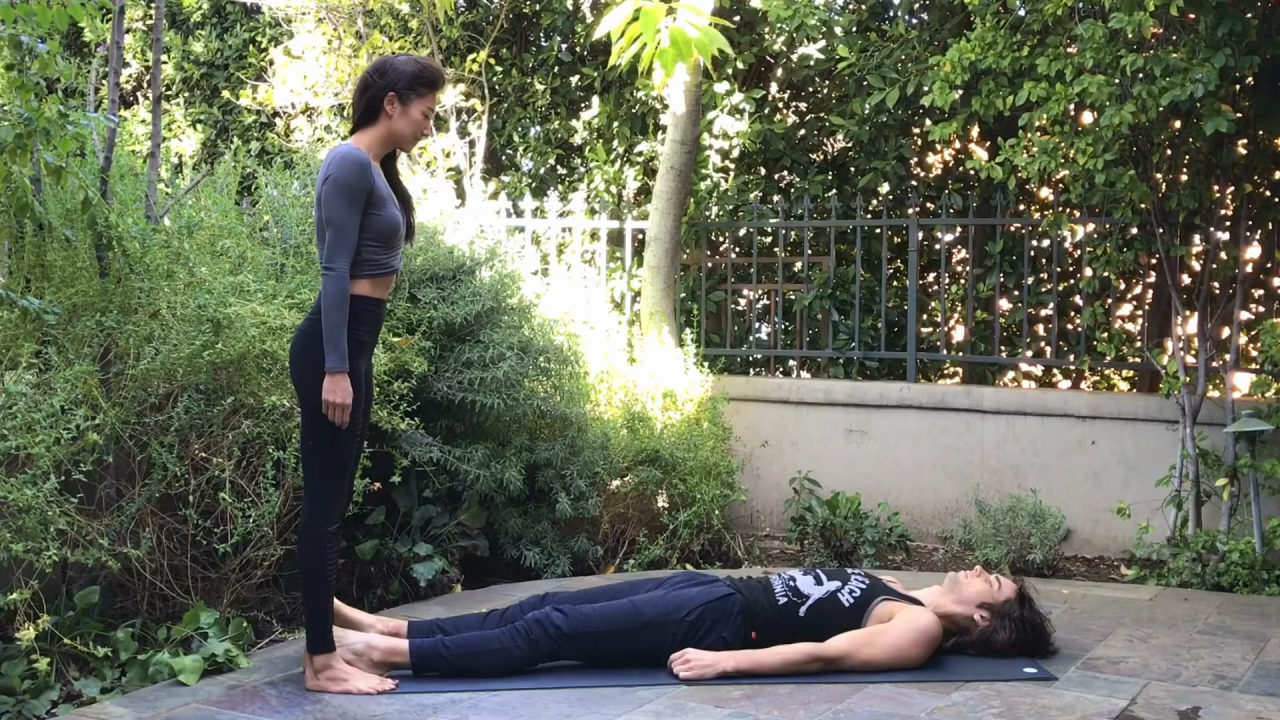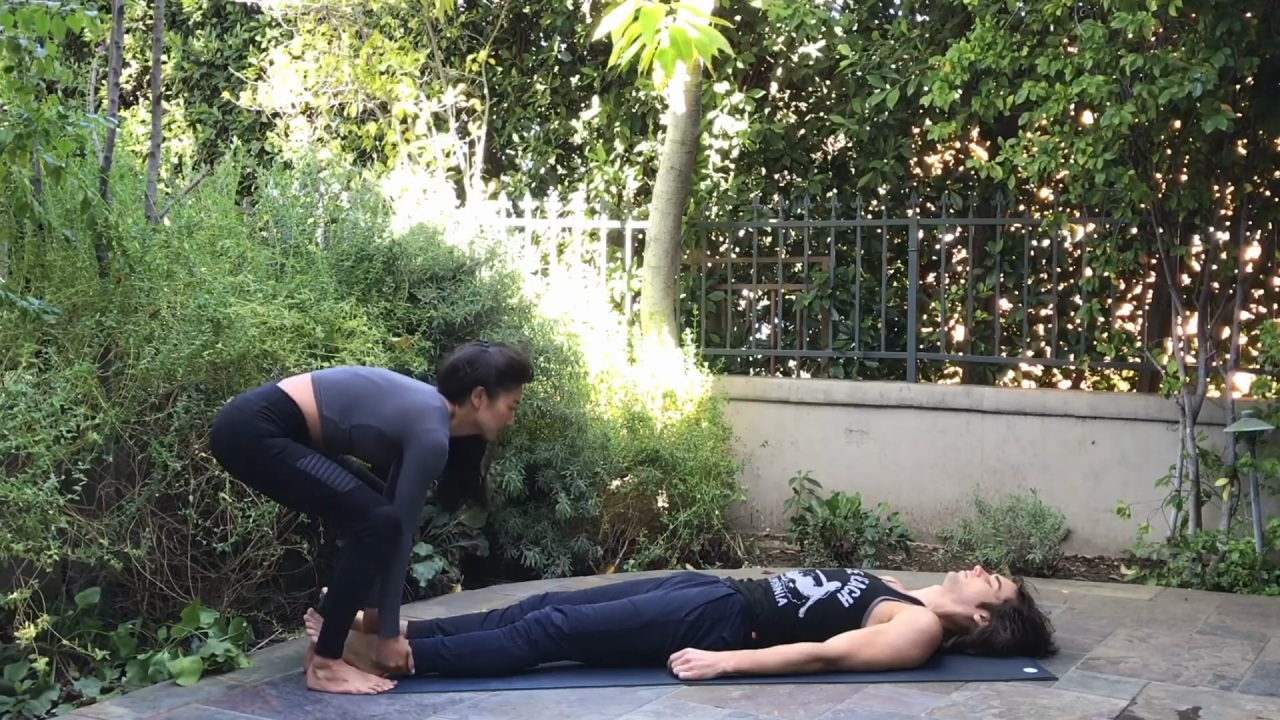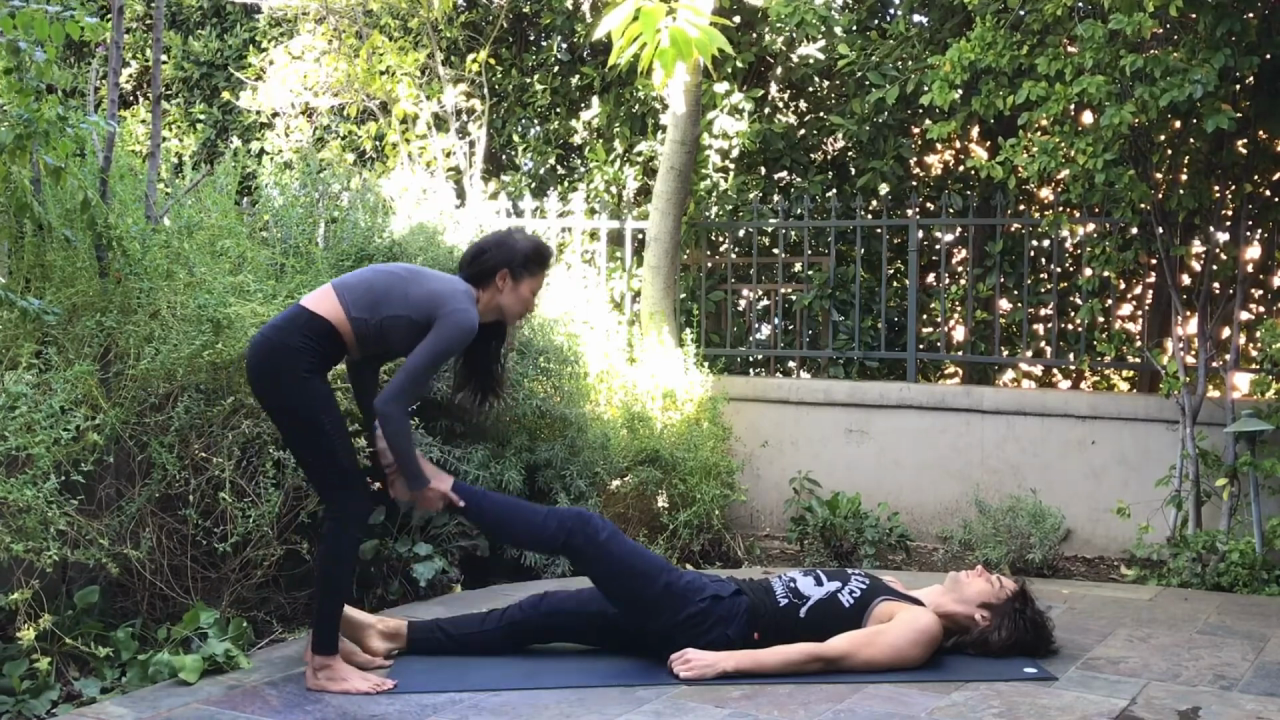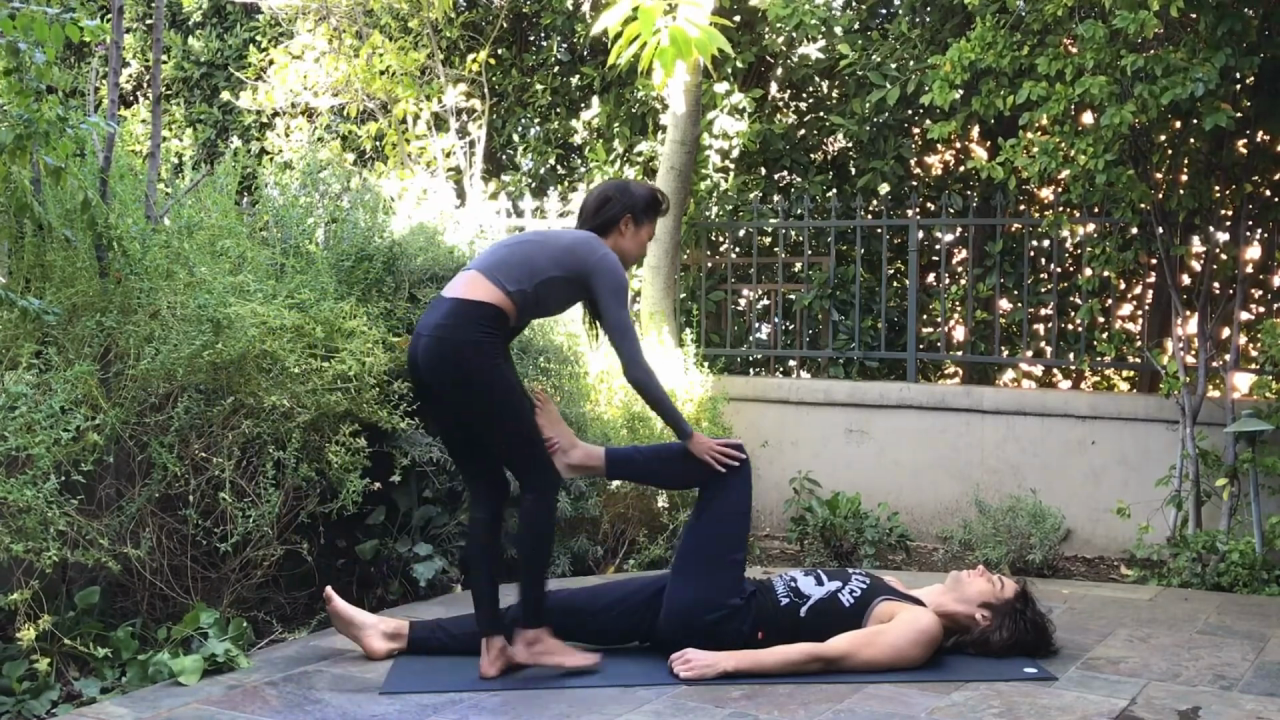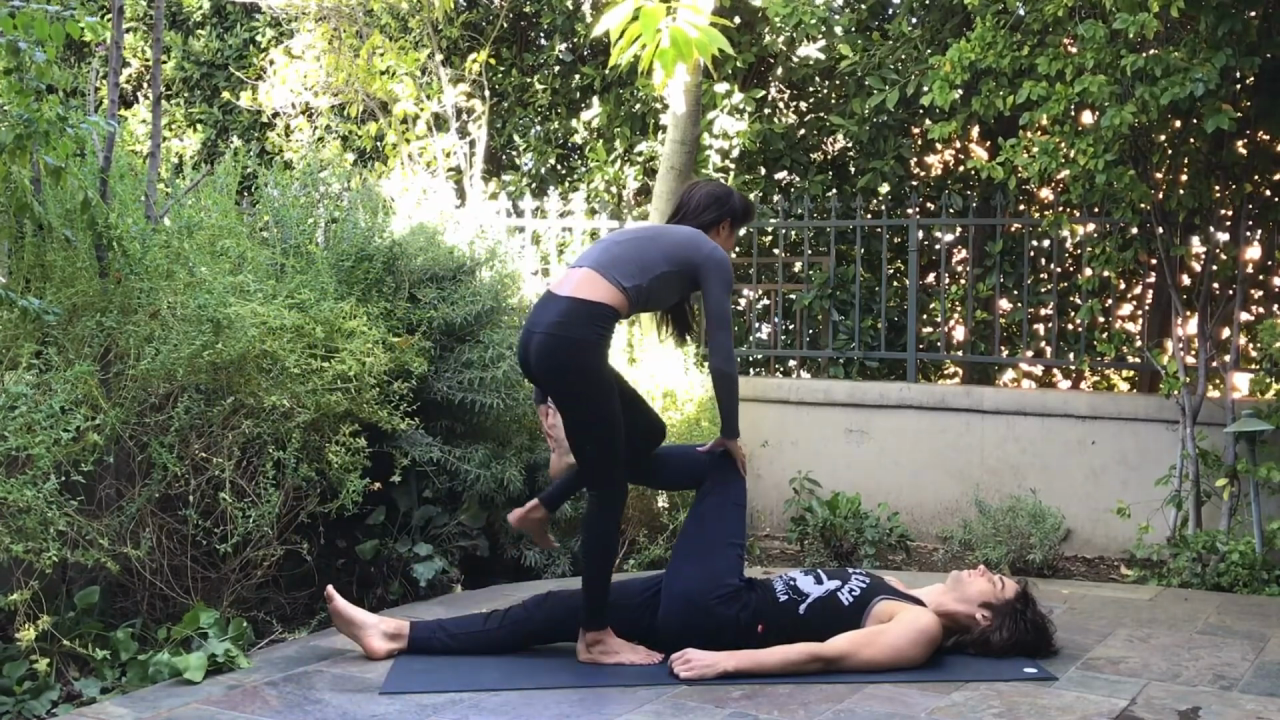
dt=1s
person 1, frame 1
left shoulder: (921, 629)
right shoulder: (901, 593)
left elbow: (826, 655)
left wrist: (725, 663)
left hip: (725, 621)
right hip: (723, 589)
left knee: (553, 630)
right knee: (550, 604)
left ankle: (389, 653)
right ankle: (390, 627)
person 1, frame 2
left shoulder: (920, 631)
right shoulder: (901, 592)
left elbow: (826, 654)
left wrist: (725, 661)
left hip: (722, 623)
right hip: (718, 591)
left knee: (551, 633)
right knee: (548, 605)
right ankle: (395, 629)
person 1, frame 3
left shoulder: (919, 632)
right shoulder: (906, 596)
left elbow: (825, 653)
left wrist: (725, 662)
left hip: (717, 626)
right hip: (719, 597)
left knee: (583, 529)
right knee: (547, 610)
left ankle: (439, 489)
right ankle: (397, 635)
person 1, frame 4
left shoulder: (919, 630)
right shoulder: (900, 595)
left elbow: (826, 653)
left wrist: (725, 661)
left hip: (714, 622)
right hip: (703, 608)
left knee: (728, 461)
right knee: (557, 605)
left ankle: (583, 457)
right ankle: (396, 634)
person 1, frame 5
left shoulder: (919, 629)
right shoulder: (900, 594)
left elbow: (826, 654)
left wrist: (724, 663)
left hip: (715, 618)
right hip: (706, 607)
left knee: (723, 466)
right knee: (558, 609)
right ankle: (397, 633)
person 2, frame 1
left shoulder: (374, 165)
right shoulder: (350, 162)
right elbow: (337, 271)
right wrist: (337, 369)
left hip: (349, 343)
right hip: (333, 346)
left knee: (334, 498)
right knee: (326, 502)
left ankle: (325, 641)
right ankle: (321, 662)
person 2, frame 2
left shoulder: (427, 411)
right shoulder: (431, 433)
left elbow: (395, 510)
right elbow: (401, 531)
left wrist: (375, 607)
right wrist: (389, 633)
left hip: (264, 426)
right hip: (252, 432)
left knee: (377, 515)
right knee: (375, 521)
left ankle: (325, 642)
right ankle: (325, 664)
person 2, frame 3
left shoulder: (444, 297)
right shoulder: (460, 314)
right elbow: (390, 404)
left wrist: (387, 443)
right wrist: (418, 484)
left hip: (286, 352)
right hip: (288, 359)
left knee: (351, 498)
right knee: (349, 504)
left ankle: (329, 641)
right ankle: (323, 663)
person 2, frame 4
left shoulder: (560, 247)
right shoulder: (602, 260)
right elbow: (635, 368)
left wrist: (526, 412)
right wrist: (688, 436)
left hip: (429, 343)
right hip: (462, 348)
left knee: (488, 492)
right knee: (538, 484)
left ankle: (492, 643)
right ankle: (532, 633)
person 2, frame 5
left shoulder: (645, 237)
right shoulder: (710, 255)
right elbow: (721, 358)
left wrist: (550, 401)
right wrist: (729, 435)
left hip: (539, 332)
right hip: (570, 342)
left knee: (645, 432)
right knee: (609, 488)
left ankle: (539, 510)
right ankle: (595, 636)
